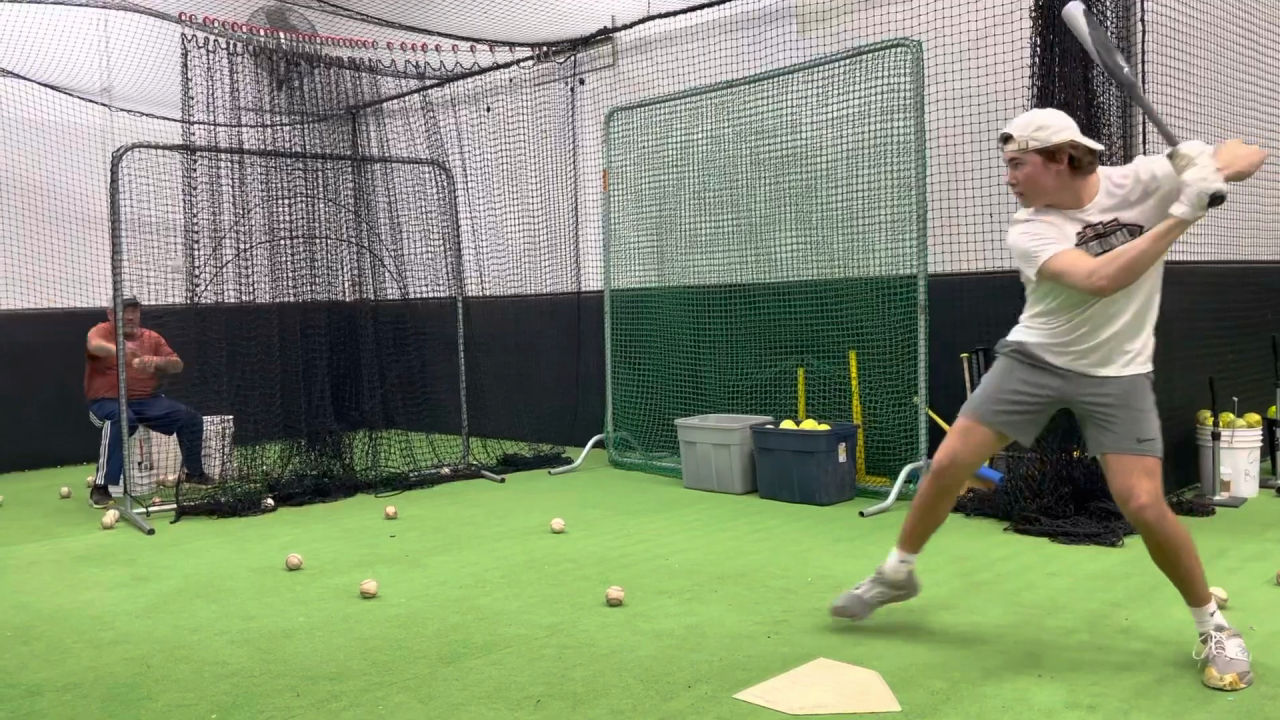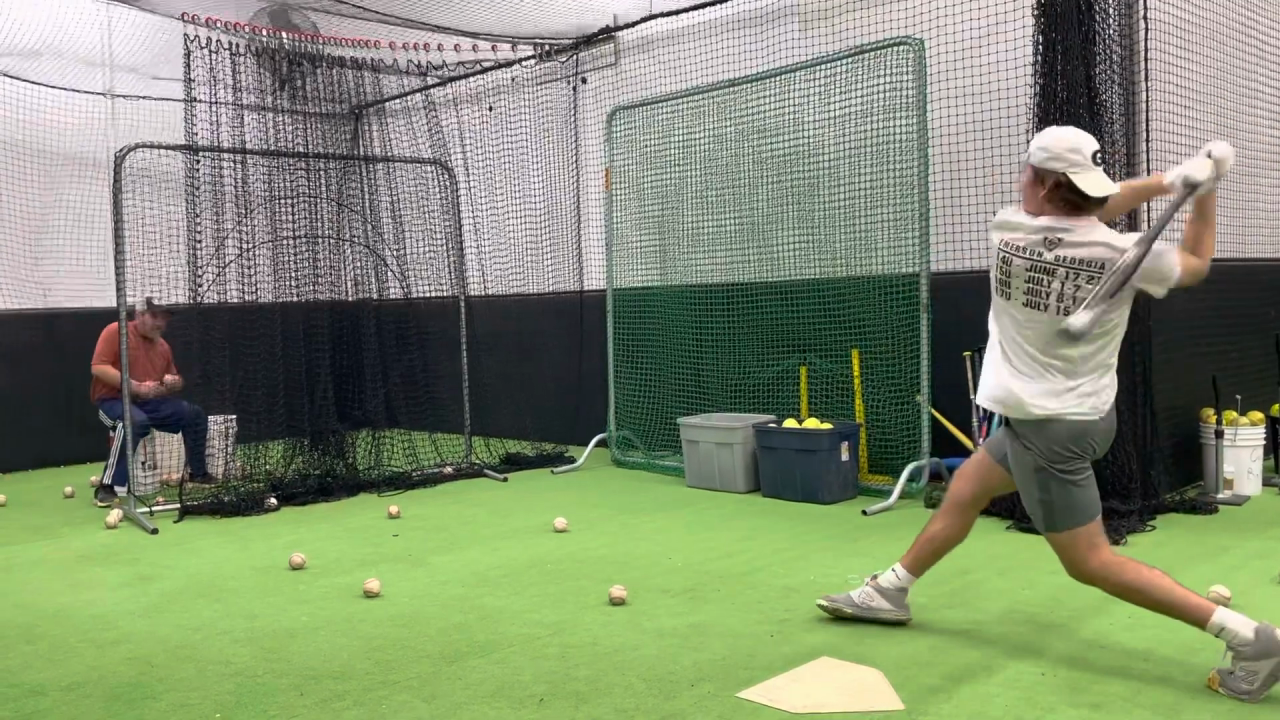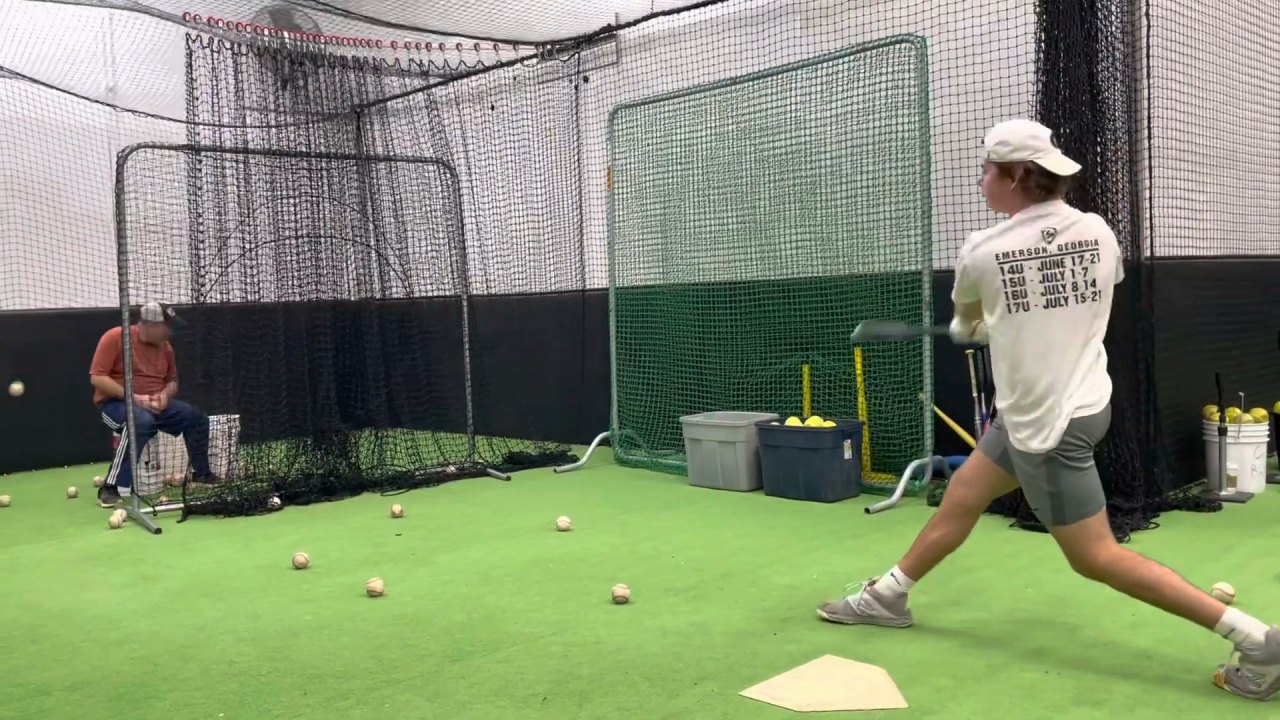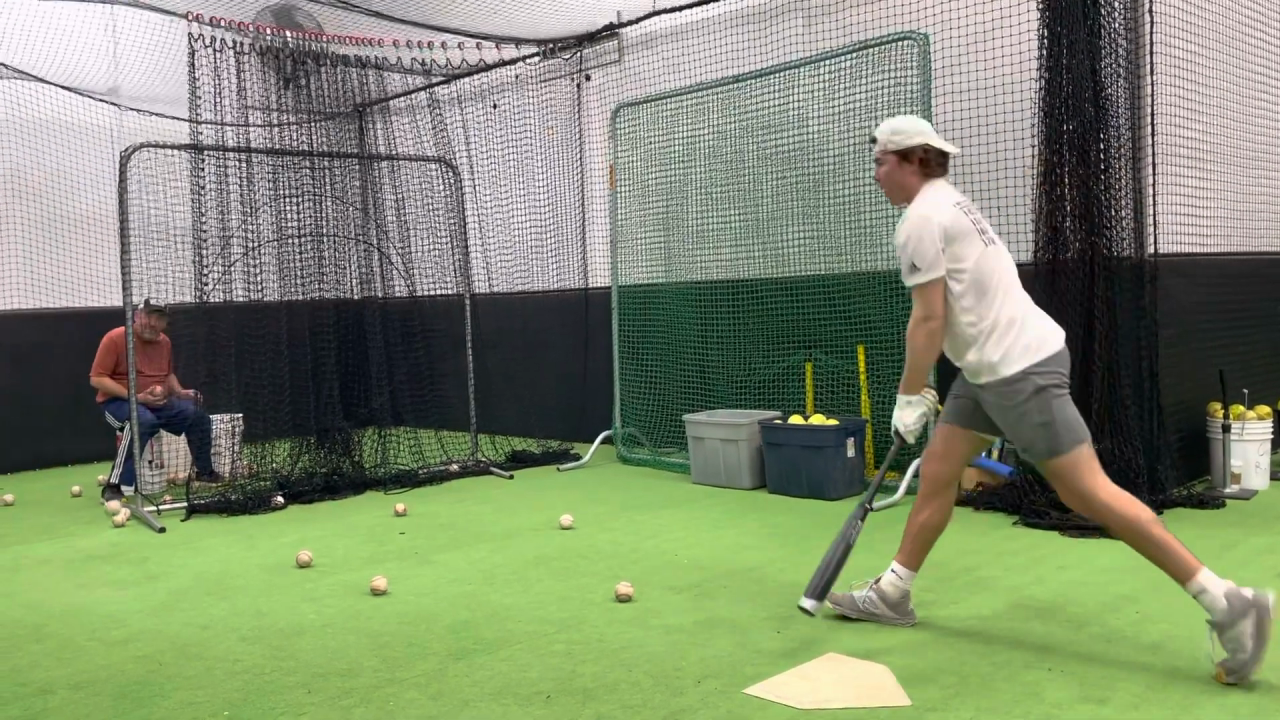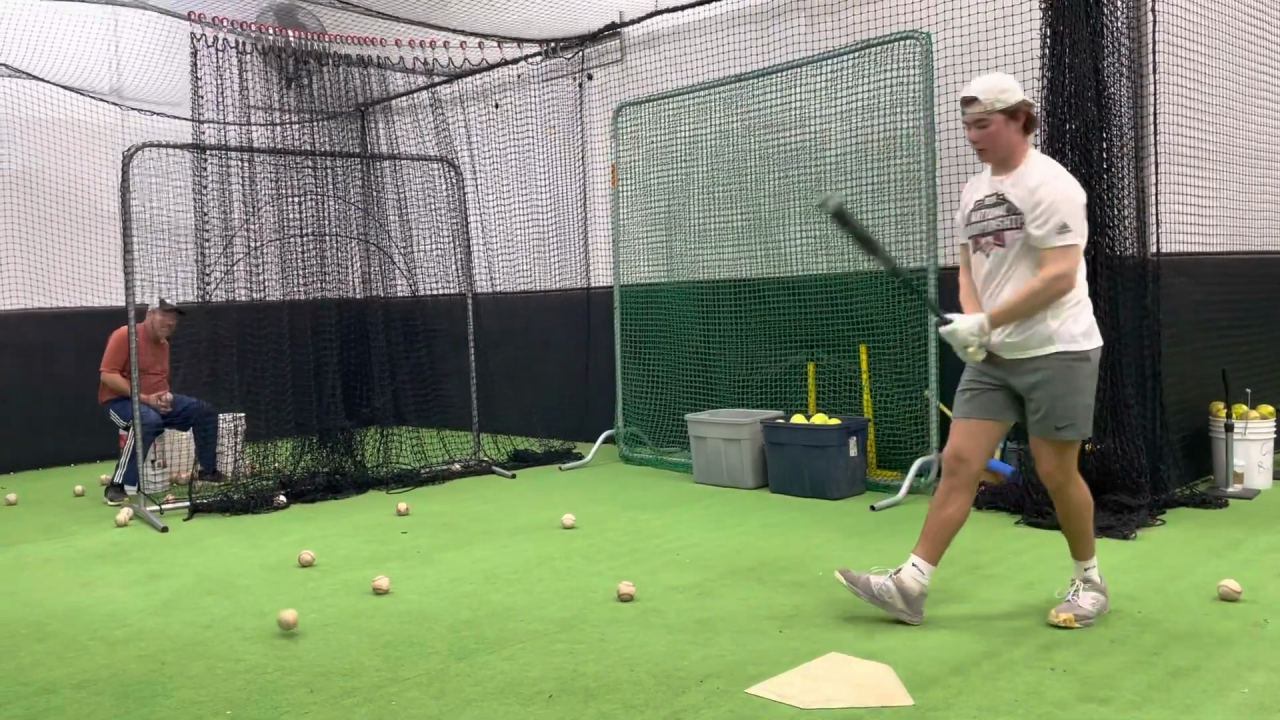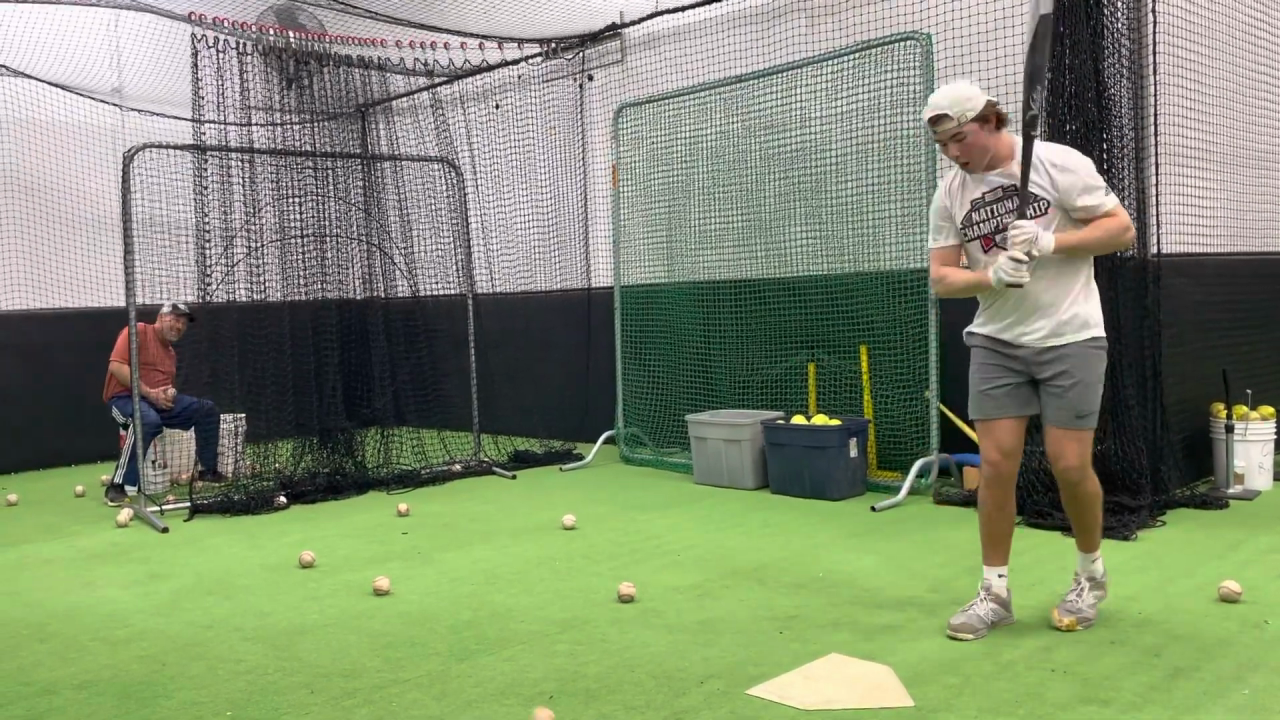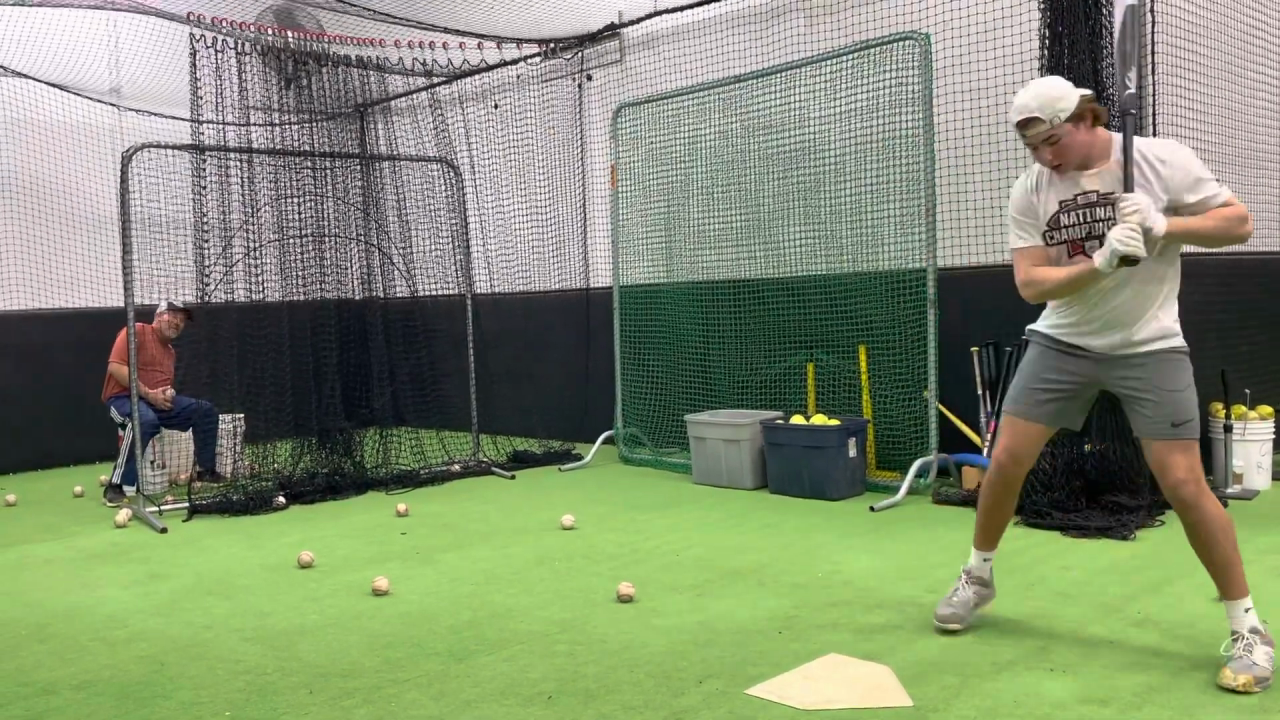
dt=0.7s
person 1, frame 1
left shoulder: (1143, 181)
right shoulder: (1028, 231)
left elbow: (1250, 155)
right elbow: (1099, 280)
left wrist: (1210, 171)
right wrist: (1181, 214)
left hip: (1115, 371)
right hip: (1036, 358)
left knee: (1145, 505)
right knee: (949, 463)
left ankle: (1212, 625)
right ankle: (895, 574)
person 1, frame 2
left shoulder: (1007, 228)
right shoulder: (1127, 253)
left elbow: (1099, 208)
right elbow: (1194, 265)
left wrist: (1170, 178)
right wrist: (1206, 189)
left hip: (1047, 426)
right hip: (1078, 414)
left knee: (1089, 561)
right knee: (963, 492)
right ankle: (888, 590)
person 1, frame 3
left shoulder: (982, 252)
right shoulder: (1097, 231)
left elbow: (965, 314)
left wrist: (966, 327)
left hip: (1048, 423)
right hip: (1047, 407)
left knee: (1095, 557)
right knee: (962, 495)
right ankle: (888, 595)
person 1, frame 4
left shoulder: (920, 218)
right shoulder: (946, 204)
left elbow: (930, 320)
left wrist: (908, 397)
right wrist: (923, 391)
left hip: (1022, 366)
right hip: (985, 368)
left knee: (1087, 492)
right knee: (936, 470)
left ankle: (1229, 604)
right ankle: (892, 592)
person 1, frame 5
left shoulder: (1049, 183)
right shoulder: (975, 189)
left elbow: (1060, 277)
left wrist: (984, 324)
right wrist: (971, 322)
left hip: (1058, 351)
right hip: (995, 354)
left knee: (1057, 473)
right knee: (958, 463)
left ankle: (1090, 581)
right ankle: (908, 584)
person 1, frame 6
left shoulder: (1060, 163)
right shoulder: (949, 191)
left elbow: (1122, 230)
right elbow: (941, 278)
left wrist: (1049, 242)
right wrist: (993, 276)
left hip: (1071, 337)
right hip: (998, 341)
left knee: (1071, 465)
right knee: (996, 463)
left ankle: (1089, 575)
right ankle: (995, 591)
person 1, frame 7
left shoulder: (1163, 159)
right shoulder: (1031, 188)
left elbow: (1238, 223)
right elbow: (1030, 283)
left wrist: (1165, 226)
right wrist: (1101, 263)
left hip: (1149, 347)
right hip: (1062, 342)
left knee: (1185, 484)
right knee: (1007, 460)
left ankle: (1249, 628)
right ankle: (977, 574)
person 2, frame 1
left shoulder: (151, 338)
right shoulder: (102, 332)
left elbow: (177, 365)
right elbow: (94, 345)
left wrist: (156, 361)
right wrist: (120, 351)
left hip: (147, 401)
right hip: (107, 403)
left knee: (190, 418)
right knee: (120, 420)
left ankle: (194, 474)
right ankle: (102, 487)
person 2, frame 2
left shoulder: (162, 346)
right shoulder: (116, 332)
left elbow: (174, 383)
right elbow: (98, 368)
left wrist: (174, 382)
right wrist: (137, 387)
left hip: (152, 402)
right hip: (113, 400)
left knee: (195, 415)
right knee: (135, 422)
left ankle: (198, 473)
right ankle: (108, 486)
person 2, frame 3
left shoulder: (165, 347)
right shoulder: (115, 337)
left elbow: (172, 380)
right elbow: (97, 377)
left wrist: (164, 395)
right wrist: (134, 398)
left hip: (154, 404)
right hip: (115, 401)
left knee: (196, 417)
right knee: (142, 422)
left ankle: (201, 473)
right ankle: (111, 487)
person 2, frame 4
left shoulder: (164, 342)
right shoulder: (115, 339)
right elbow: (97, 379)
left wrist: (181, 393)
right wrist: (137, 397)
left hip: (157, 401)
right hip: (119, 401)
left knee: (198, 417)
right knee: (144, 421)
left ankle: (204, 472)
right ankle: (115, 486)
person 2, frame 5
left shoulder: (164, 344)
right shoulder: (125, 335)
right elbow: (108, 375)
left wrist: (166, 398)
right wrist: (144, 398)
left hip: (158, 401)
right hip: (122, 400)
left knee: (204, 411)
right knee: (150, 421)
left ankle: (208, 471)
right ankle: (119, 486)
person 2, frame 6
left shoulder: (171, 352)
right shoulder: (138, 332)
right elbow: (116, 366)
left wrist: (169, 395)
right wrist: (148, 393)
left hip: (160, 401)
right hip: (125, 397)
left knee: (207, 410)
right knee: (149, 420)
left ankle: (208, 470)
right ankle: (119, 486)
person 2, frame 7
left shoulder: (170, 351)
right shoulder: (136, 332)
right elbow: (115, 367)
left wrist: (168, 395)
right wrist: (148, 393)
left hip: (158, 402)
right hip: (124, 397)
left knee: (206, 411)
right knee: (146, 420)
left ankle: (206, 471)
right ankle: (117, 486)
